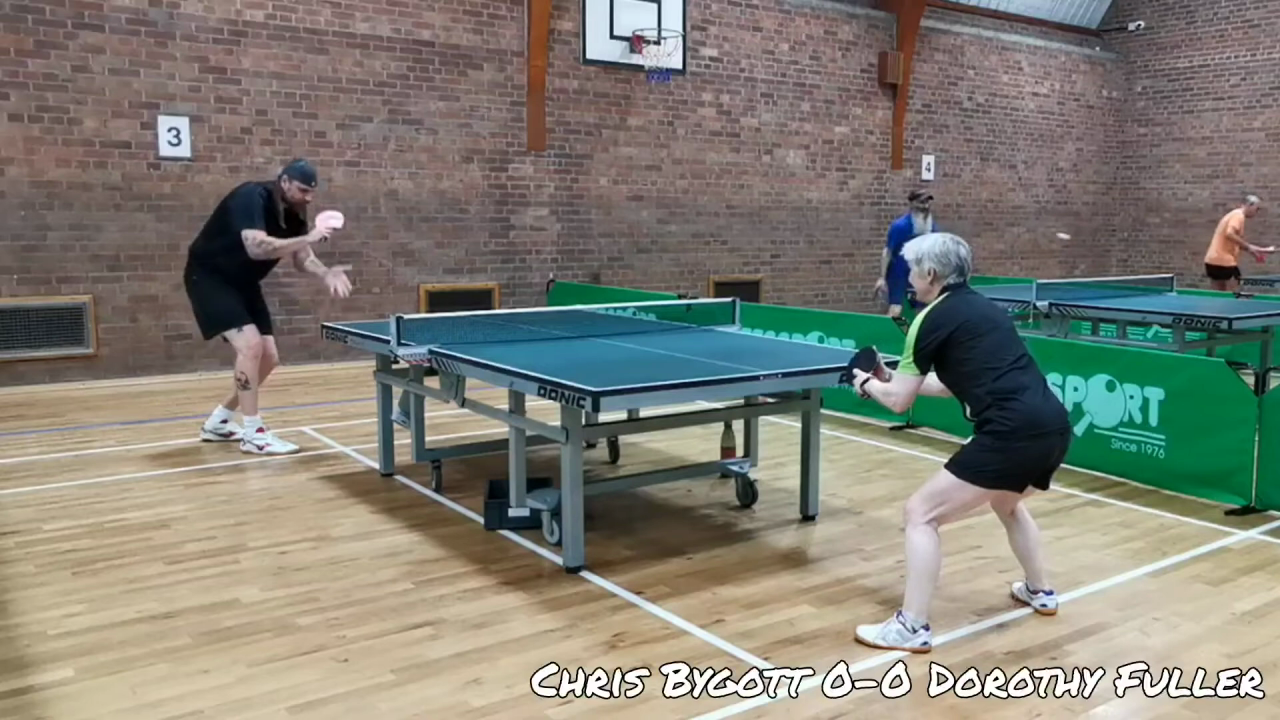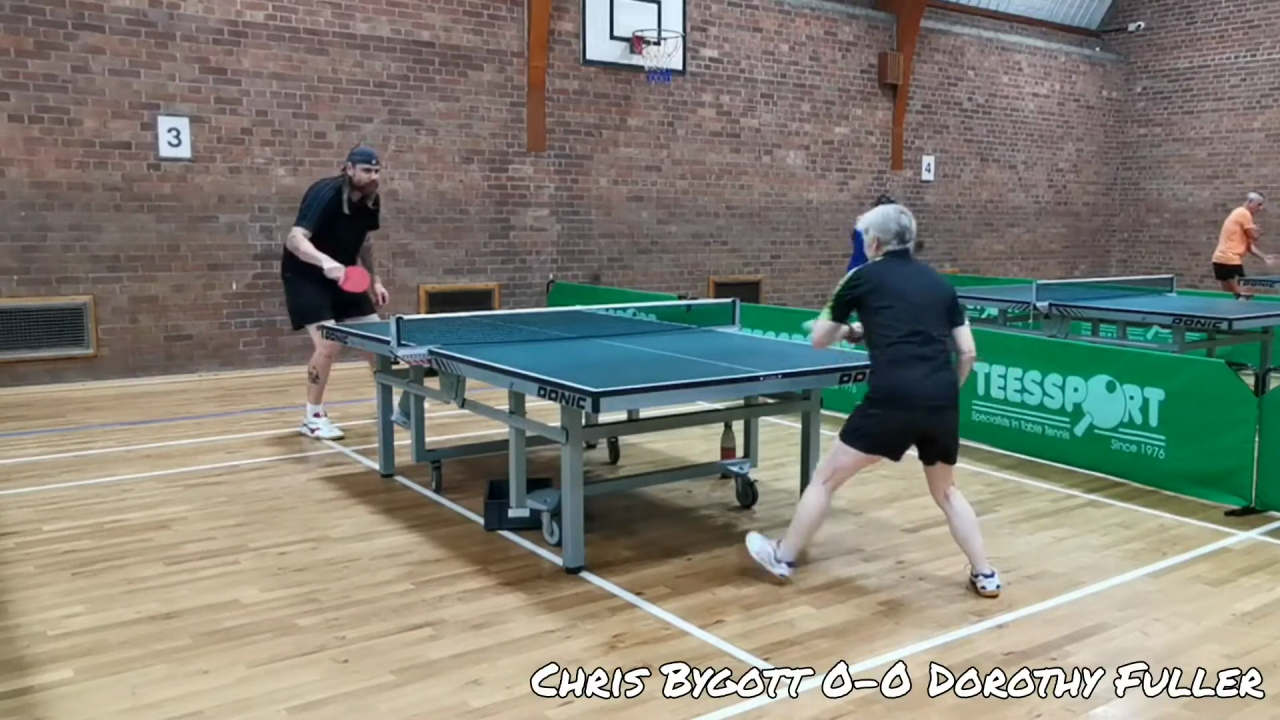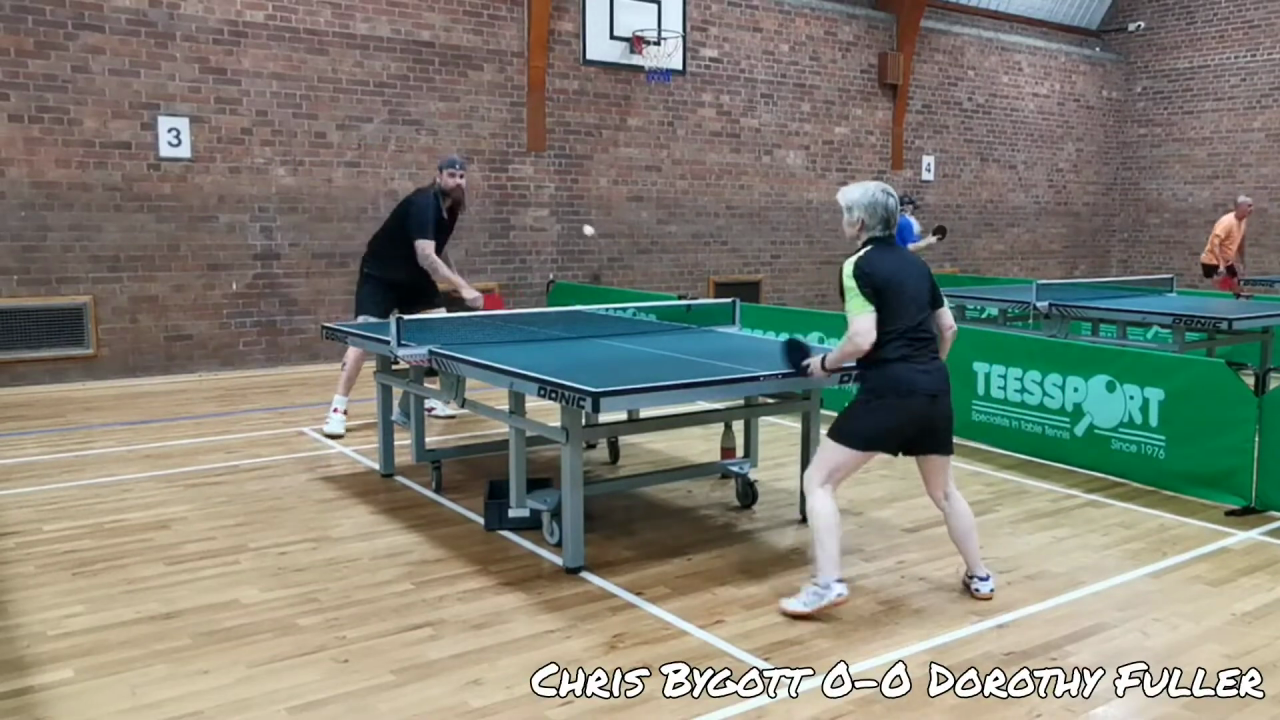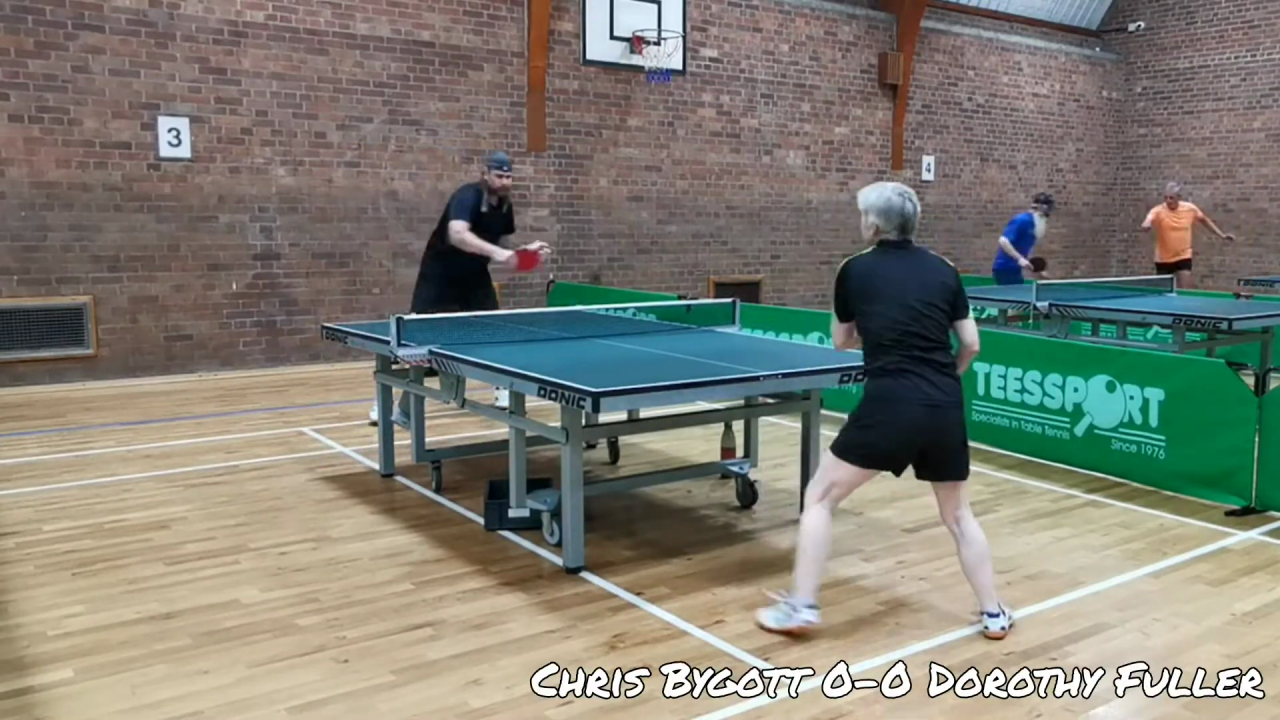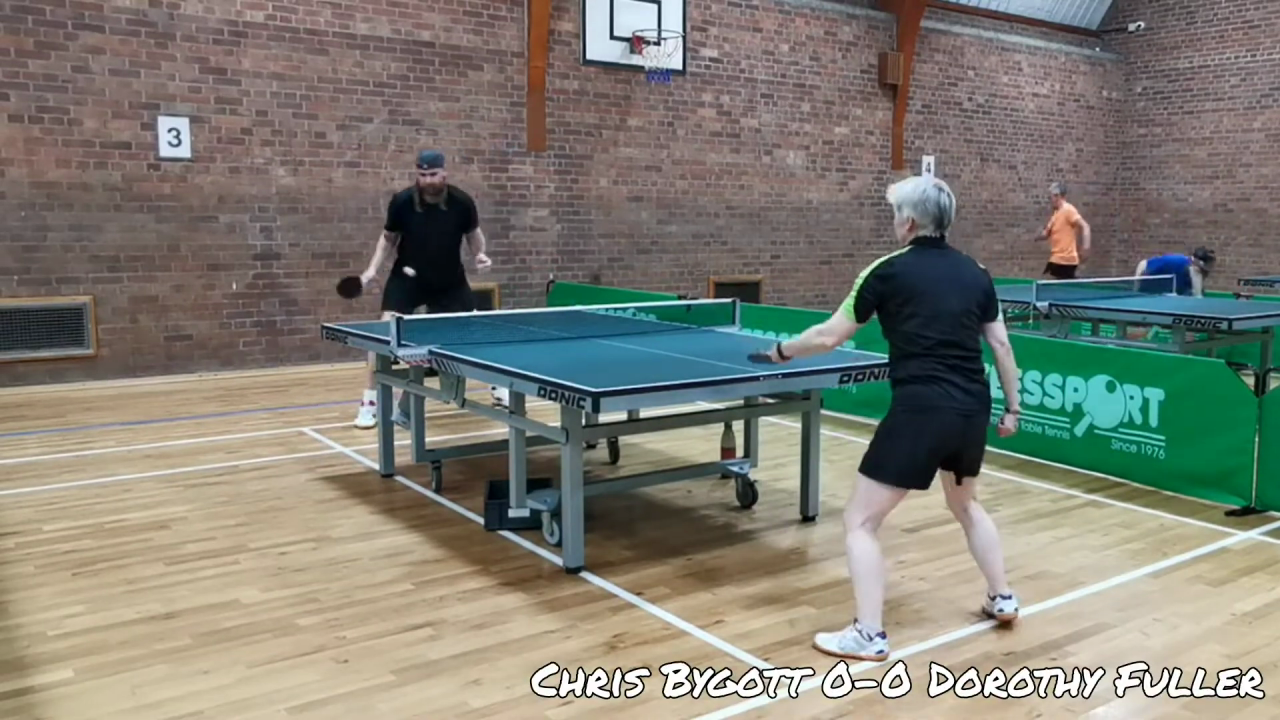
dt=1s
person 1, frame 1
left shoulder: (933, 318)
right shoulder: (981, 308)
left elbow: (898, 401)
left wrist: (867, 384)
right wrist: (892, 378)
left hip: (1013, 434)
right hip: (1053, 427)
left knee: (921, 513)
right knee: (1005, 503)
left ankle: (912, 626)
right ankle: (1040, 591)
person 1, frame 2
left shoulder: (863, 277)
right shoulder: (939, 282)
left elbow: (819, 338)
right elbow: (967, 351)
left wrist: (849, 331)
left hip: (891, 398)
right hip: (939, 402)
left knee: (826, 478)
right knee: (945, 490)
left ankle: (783, 557)
right ankle: (985, 575)
person 1, frame 3
left shoulder: (859, 266)
right shoulder: (914, 263)
left elbow: (863, 339)
right elbow: (948, 326)
left wrist: (825, 362)
left hip: (890, 393)
right hip: (933, 390)
left knee: (818, 481)
right knee: (942, 489)
left ankle: (828, 584)
right ankle: (979, 577)
person 1, frame 4
left shoulder: (854, 271)
right shoulder: (944, 271)
left elbow: (843, 340)
right elbow: (970, 345)
left hip: (888, 405)
right hip: (944, 406)
left knee: (819, 497)
right knee: (958, 515)
left ankle: (801, 606)
right ankle: (992, 613)
person 1, frame 5
left shoulder: (888, 272)
right shoulder: (975, 272)
left elbow: (830, 335)
right elbow: (1001, 346)
left wrist: (782, 350)
right wrist: (1011, 406)
left hip: (919, 411)
right hip: (972, 409)
left knee: (860, 521)
right knee: (966, 505)
left ankle: (868, 635)
right ankle: (1001, 598)
person 2, frame 1
left shoulder: (295, 212)
right shoulder: (252, 197)
left elbow: (301, 256)
right elbow: (257, 248)
left wrist: (327, 274)
right wrist: (308, 238)
left hip: (244, 282)
right hip: (210, 277)
left knee: (268, 358)
right knee: (250, 346)
left ankle: (218, 421)
right ankle: (254, 432)
person 2, frame 2
left shoulder: (371, 201)
right shoulder: (322, 195)
right elbow: (296, 239)
left wrist: (375, 279)
right wrist: (327, 262)
left hip: (340, 280)
right hip: (304, 277)
right knee: (328, 346)
right ankle: (314, 416)
person 2, frame 3
left shoulder: (452, 209)
right shoulder: (424, 205)
right elbow: (425, 256)
left wrist: (452, 276)
right wrist: (464, 289)
left hip: (415, 278)
right hip: (379, 275)
left ankle: (425, 398)
right ankle: (337, 409)
person 2, frame 4
left shoulder: (505, 205)
right shoulder: (467, 197)
left elbow: (501, 238)
right elbow: (456, 235)
left wrist: (525, 250)
right wrist: (494, 251)
left hip: (474, 277)
right hip: (439, 274)
left ankle: (502, 391)
person 2, frame 5
left shoulder: (461, 203)
right shoulder: (401, 202)
left elbow: (474, 235)
right elbow: (388, 237)
left wrist: (480, 255)
right wrist: (373, 267)
left hip: (450, 282)
right hip: (407, 280)
left ankle: (498, 389)
right ankle: (370, 403)
